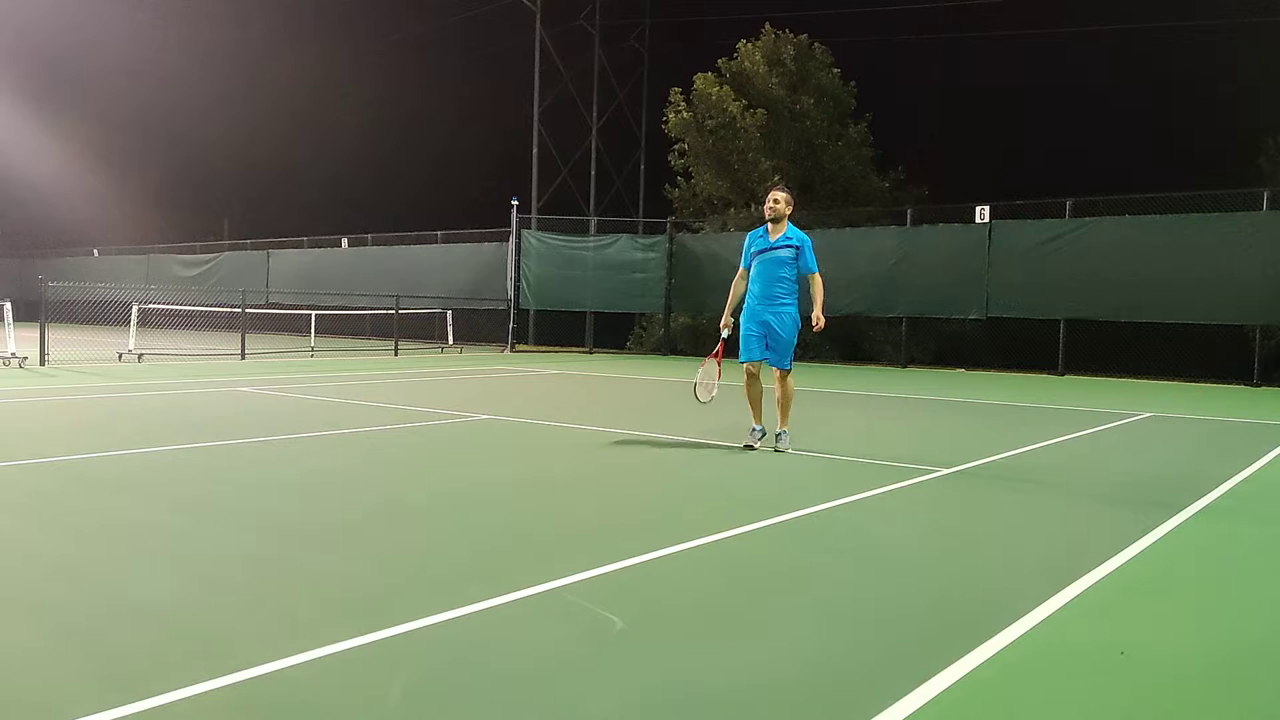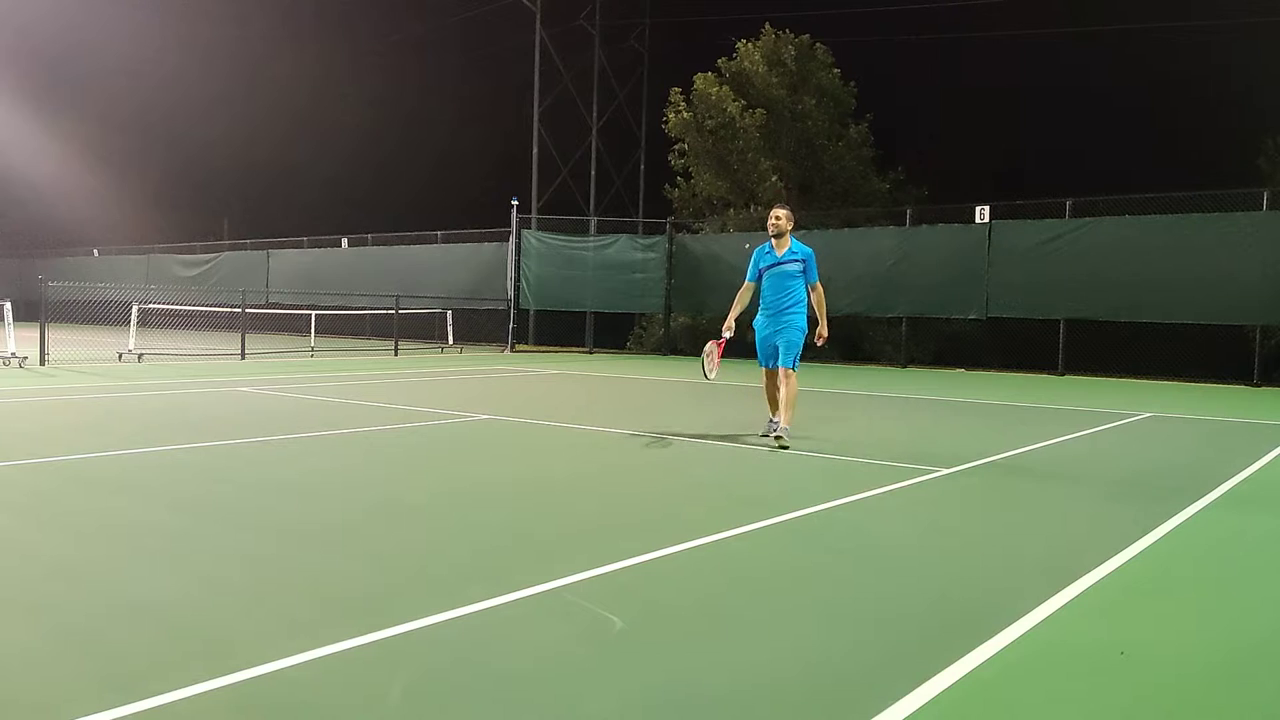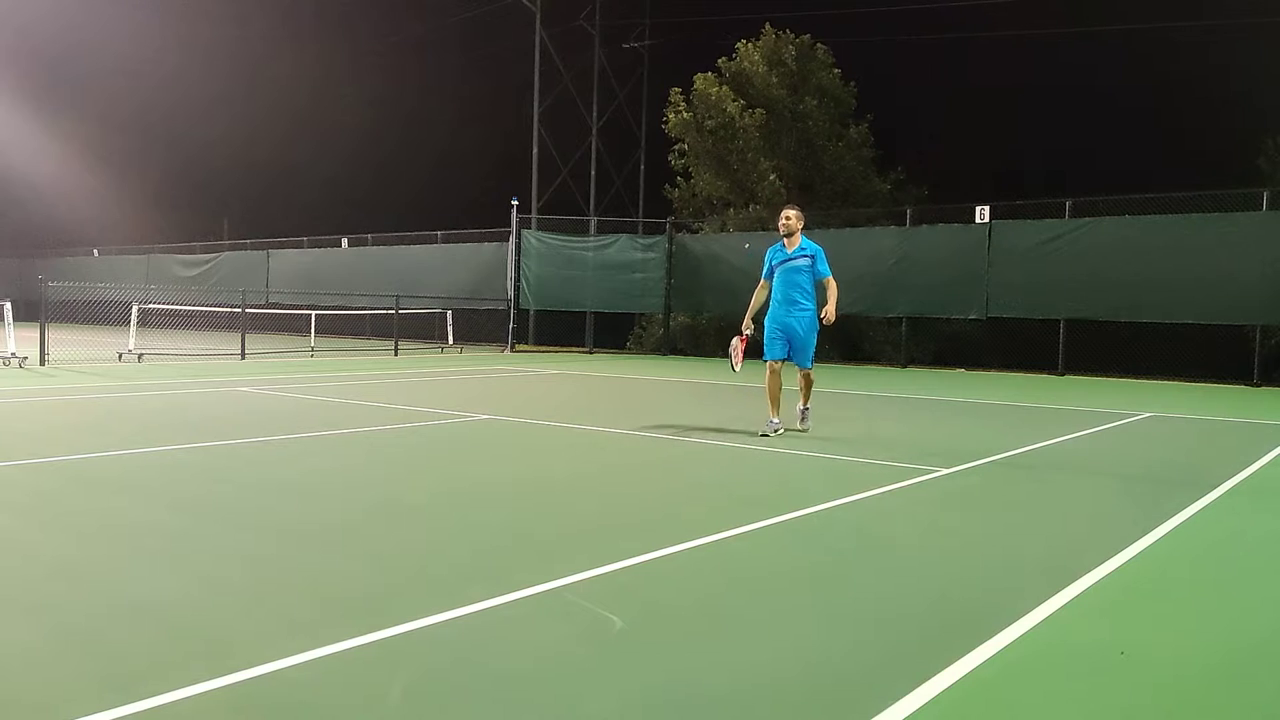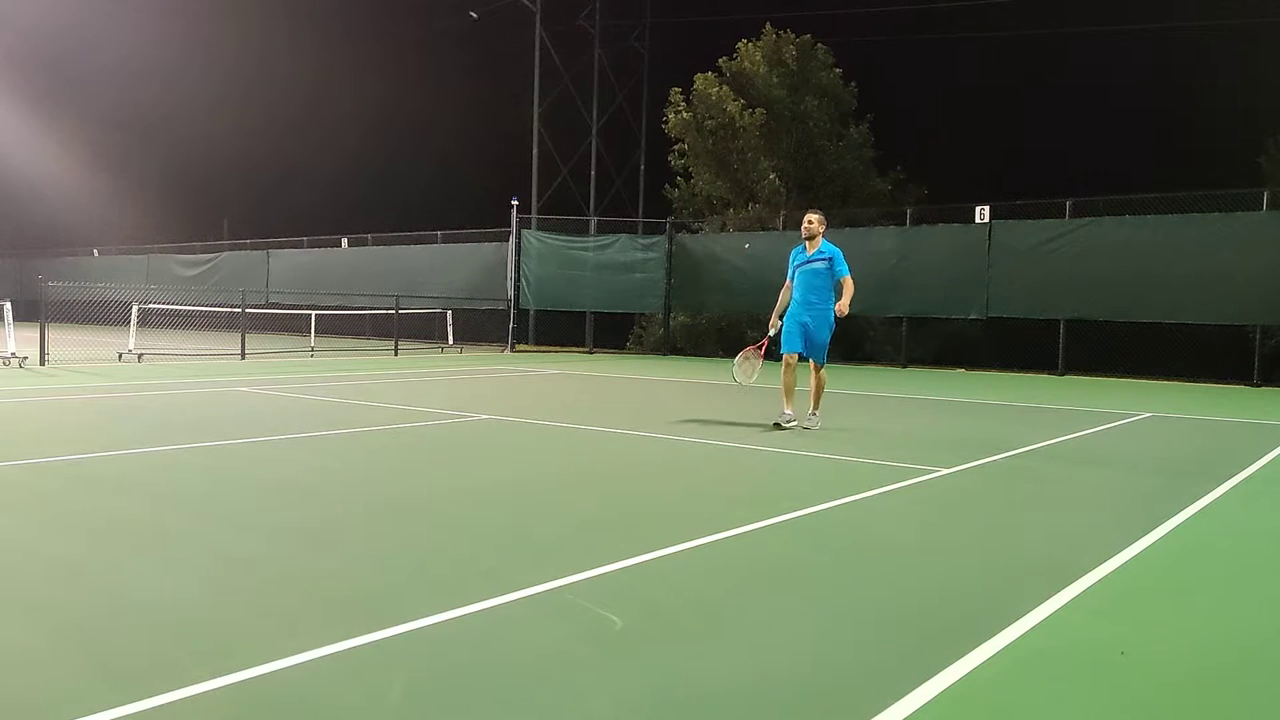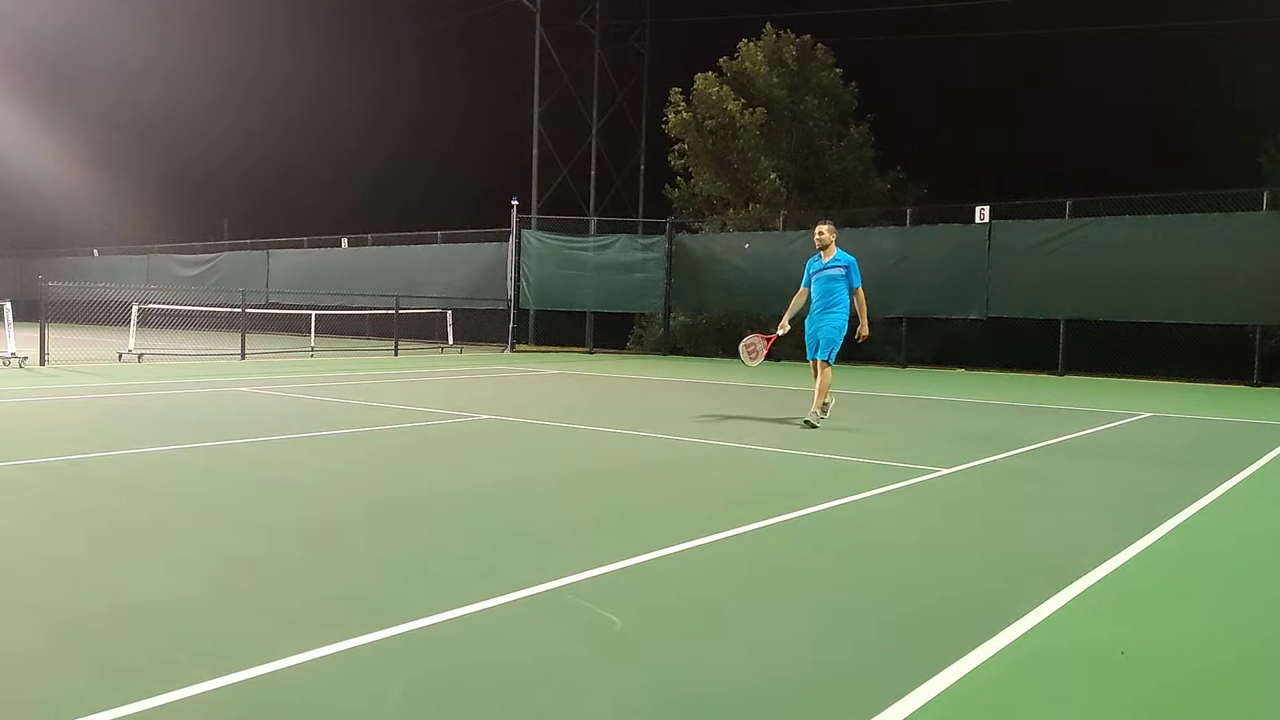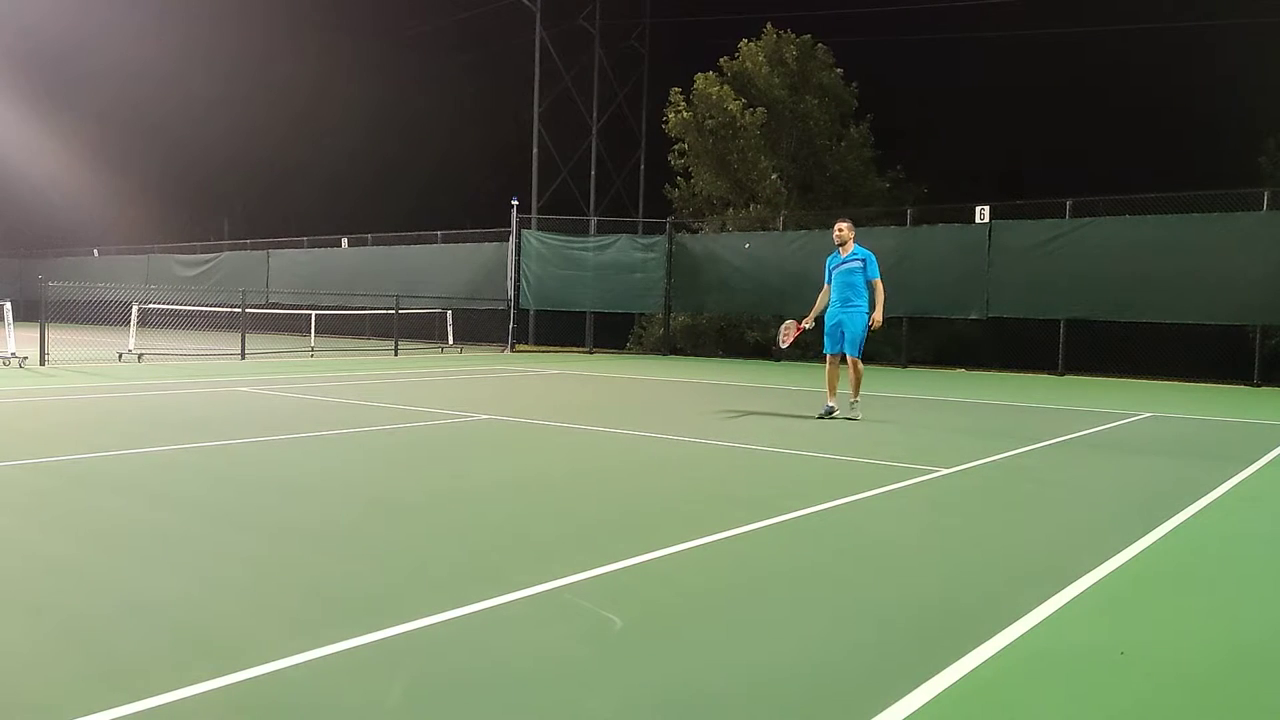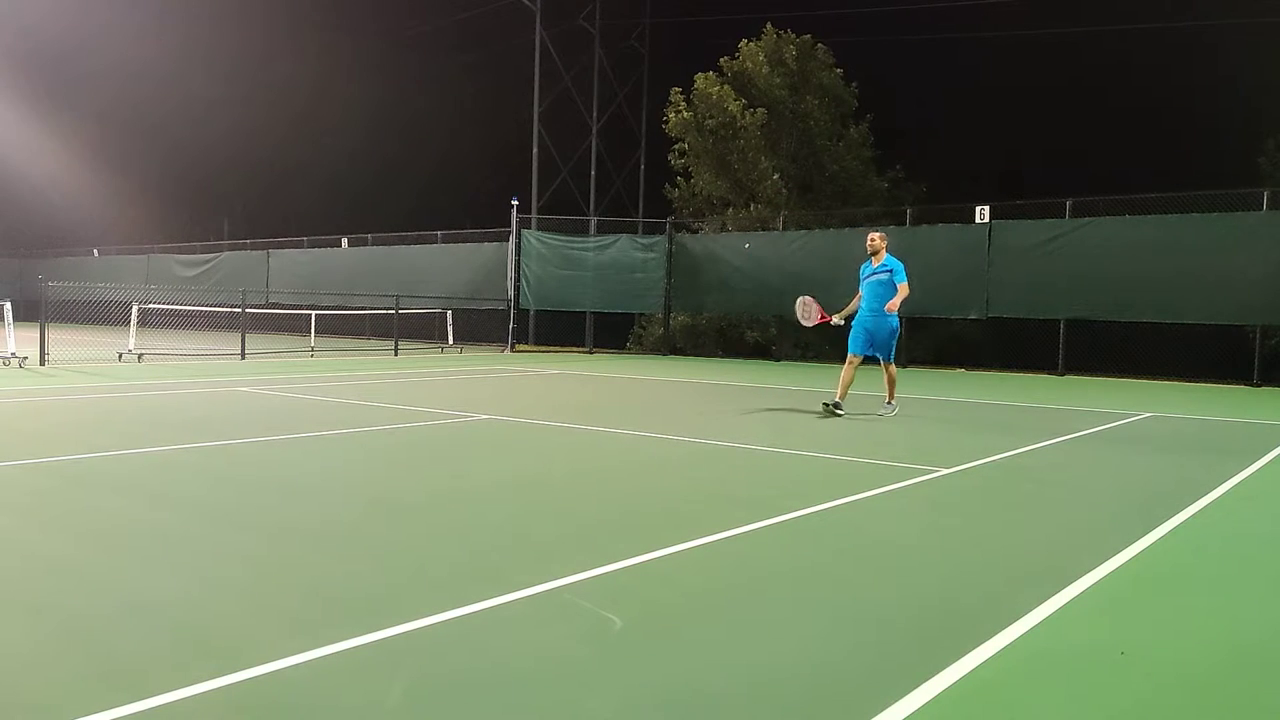
dt=0.3s
person 1, frame 1
left shoulder: (800, 240)
right shoulder: (752, 238)
left elbow: (814, 279)
right elbow: (741, 277)
left wrist: (817, 310)
right wrist: (727, 312)
left hip: (784, 316)
right hip: (753, 315)
left knee: (782, 372)
right knee: (751, 369)
left ankle: (782, 431)
right ankle: (757, 426)
person 1, frame 2
left shoulder: (805, 253)
right shoulder: (759, 254)
left elbow: (815, 289)
right elbow: (747, 289)
left wrist: (823, 323)
right wrist: (731, 318)
left hip: (793, 322)
right hip: (765, 322)
left knee: (786, 371)
right knee: (769, 373)
left ankle: (784, 428)
right ankle: (775, 418)
person 1, frame 3
left shoulder: (814, 250)
right shoulder: (772, 253)
left elbow: (830, 283)
right elbow: (763, 287)
left wrist: (831, 304)
right wrist: (748, 316)
left hip: (805, 319)
right hip: (776, 318)
left knee: (804, 369)
right knee: (773, 367)
left ankle: (804, 407)
right ankle: (774, 420)
person 1, frame 4
left shoulder: (833, 253)
right shoulder: (795, 254)
left elbow: (848, 283)
right elbow: (788, 287)
left wrist: (844, 301)
right wrist: (775, 315)
left hip: (821, 318)
right hip: (794, 316)
left knee: (817, 366)
right knee: (788, 360)
left ankle: (814, 412)
right ankle: (788, 413)
person 1, frame 5
left shoulder: (847, 261)
right shoulder: (811, 263)
left elbow: (858, 294)
right elbow: (802, 294)
left wrist: (864, 323)
right wrist: (786, 318)
left hip: (835, 320)
right hip: (813, 320)
left knee: (824, 363)
right knee: (815, 364)
left ankle: (816, 412)
right ankle: (825, 400)
person 1, frame 6
left shoulder: (866, 256)
right shoulder: (831, 260)
left elbow: (877, 285)
right elbow: (826, 291)
left wrist: (878, 311)
right wrist: (812, 315)
left hip: (856, 314)
right hip: (833, 314)
left knee: (853, 359)
right knee: (832, 359)
left ankle: (855, 401)
right ankle: (831, 404)
person 1, frame 7
left shoulder: (895, 265)
right shoulder: (865, 268)
left elbow: (904, 288)
left wrist: (895, 301)
right wrist: (843, 313)
left hip: (886, 322)
right hip: (862, 320)
left knee: (886, 362)
right knee: (852, 359)
left ankle: (891, 402)
right ankle: (838, 402)
